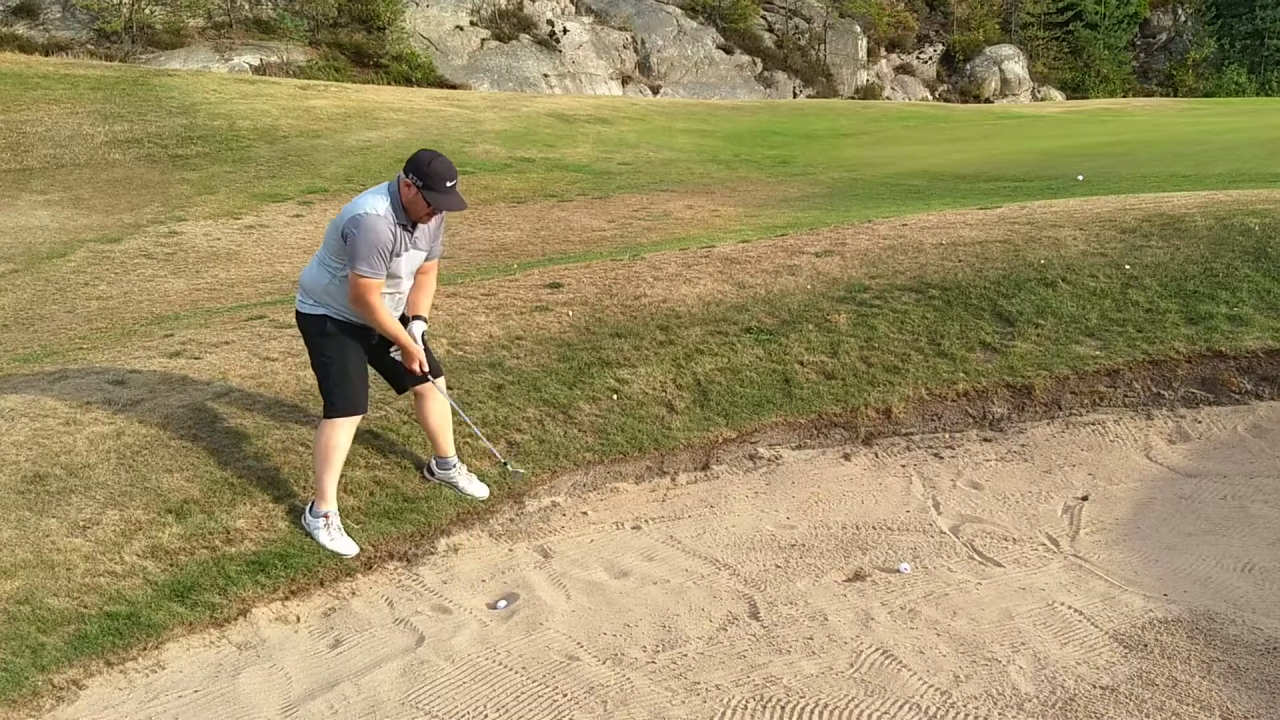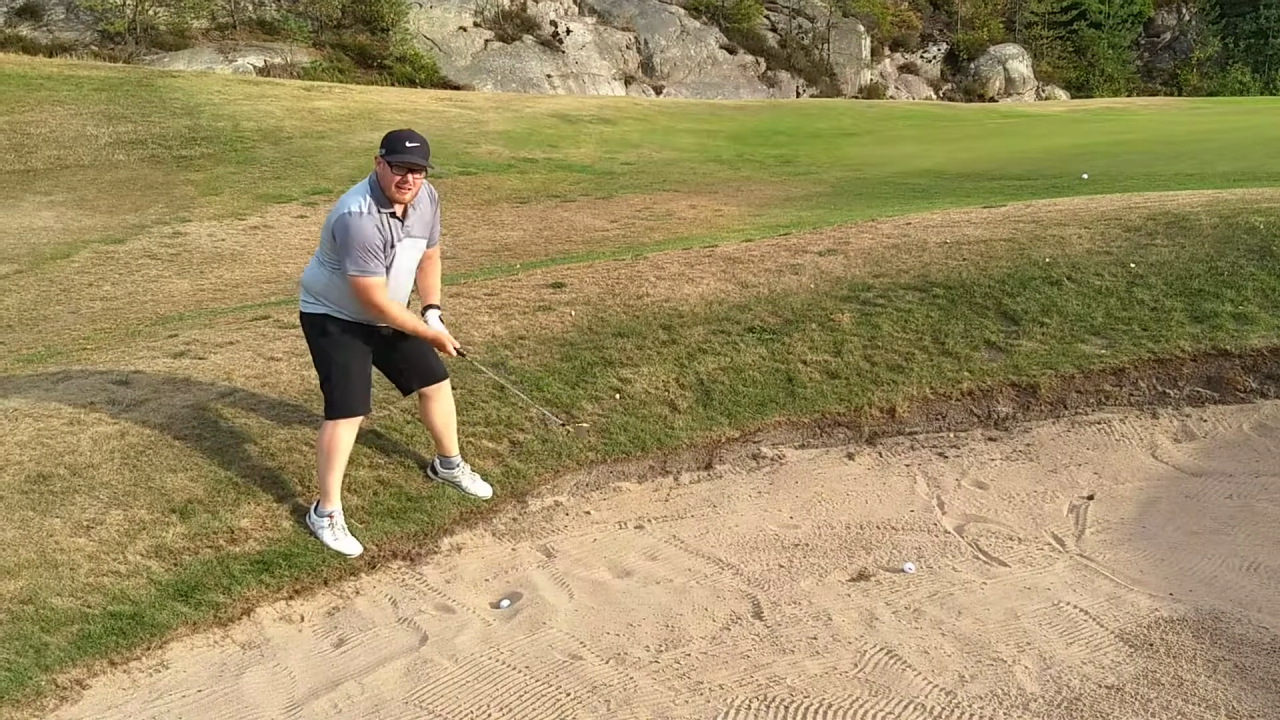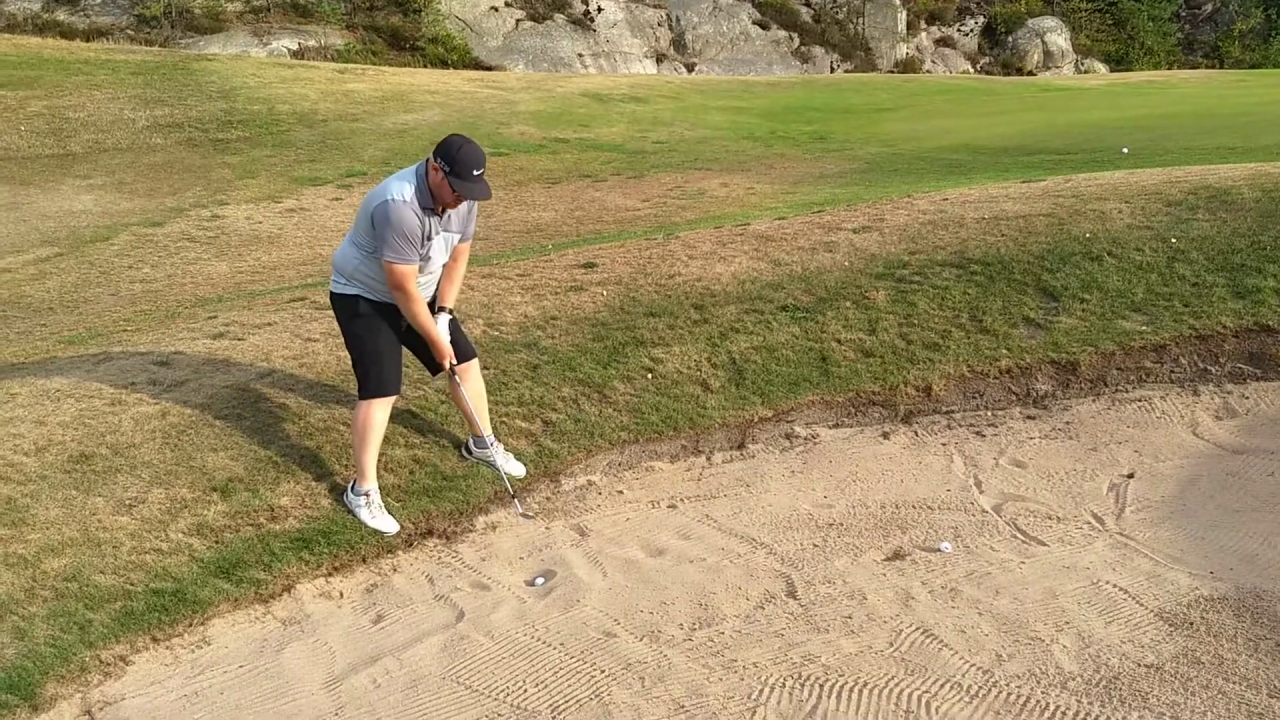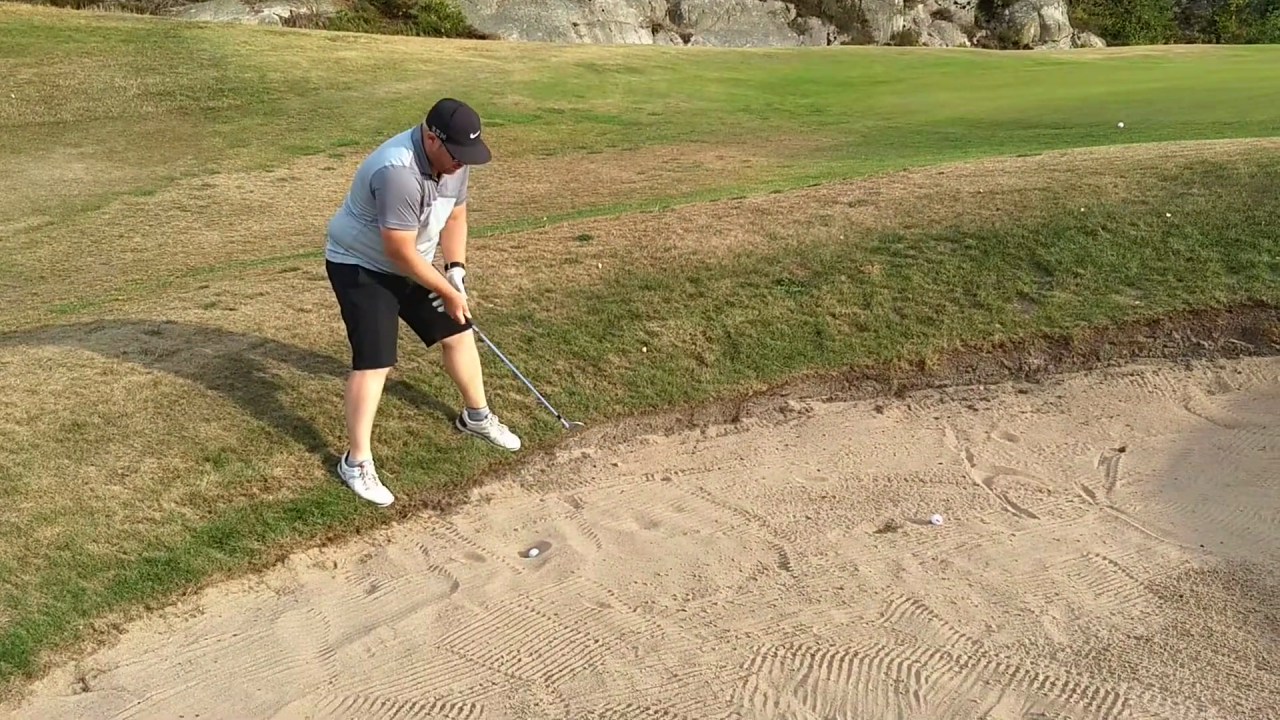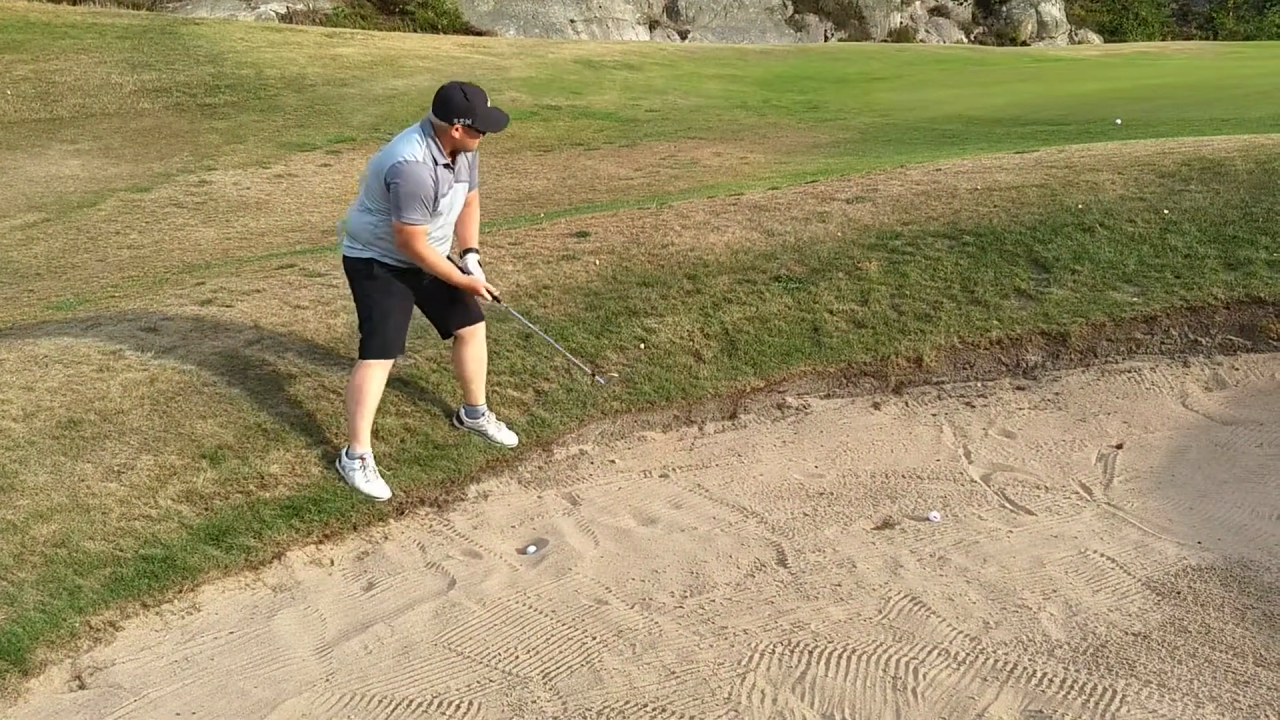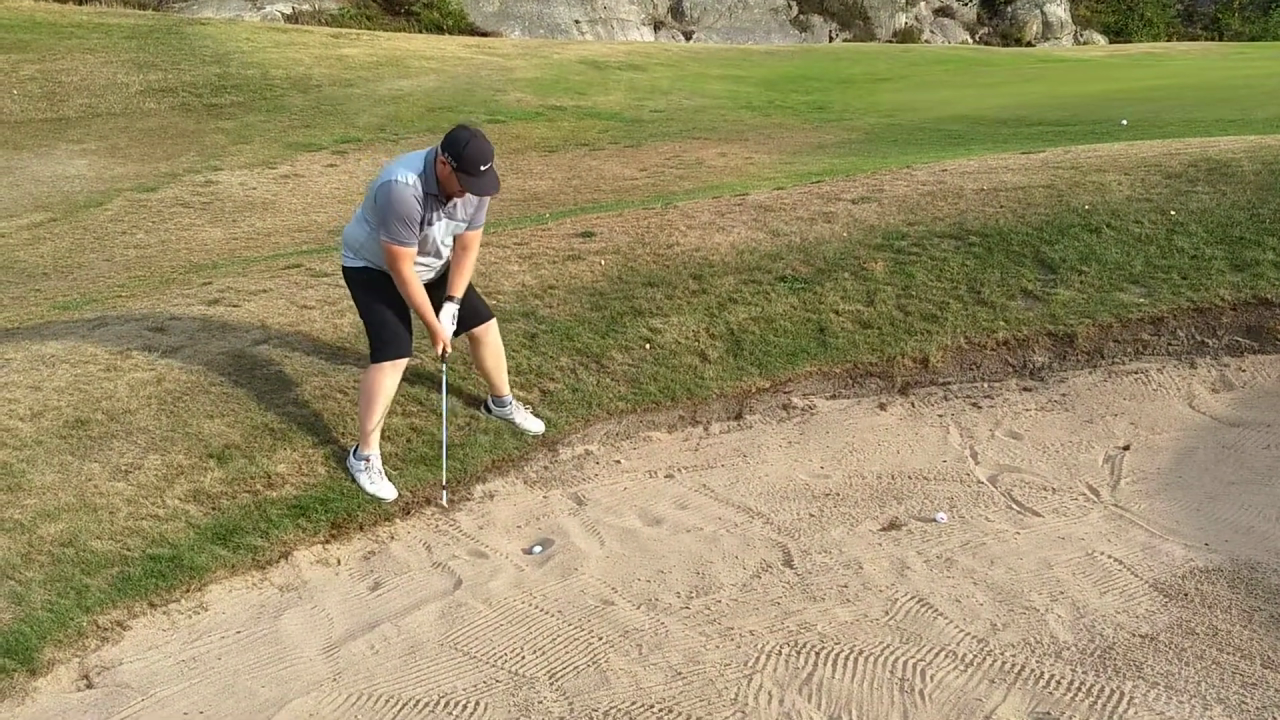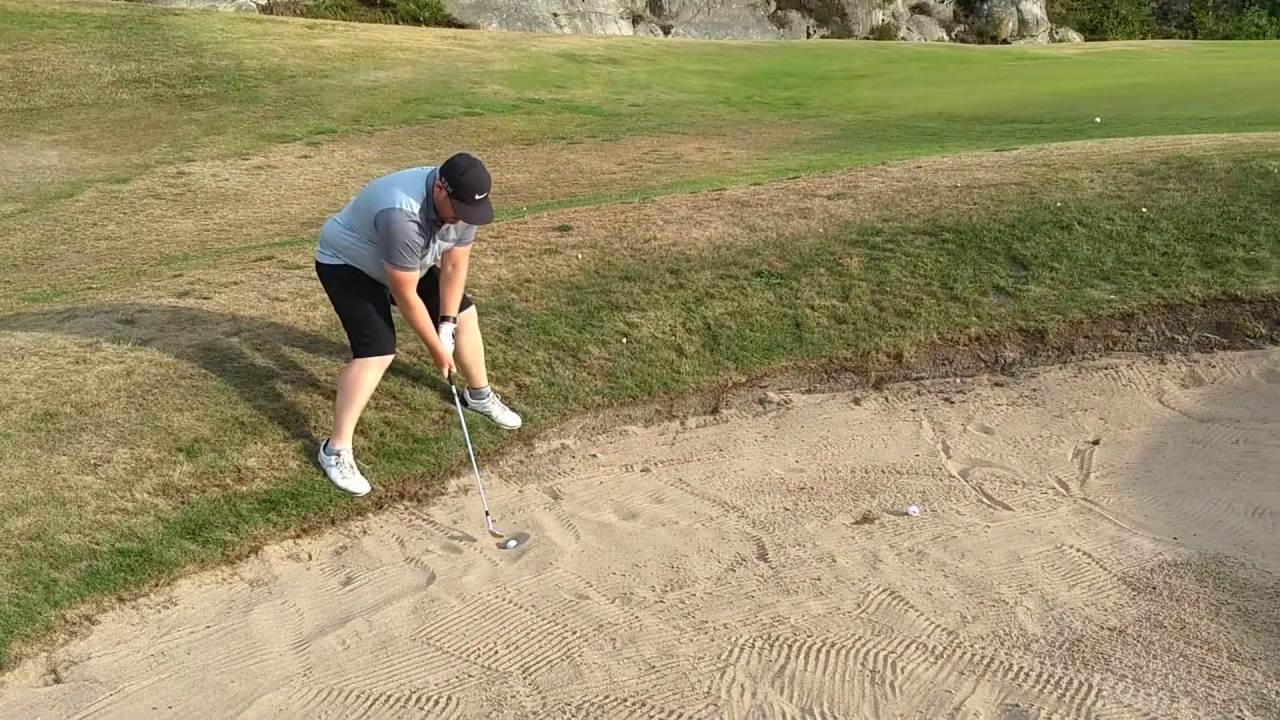
dt=0.7s
person 1, frame 1
left shoulder: (430, 213)
right shoulder: (372, 220)
left elbow: (426, 271)
right elbow: (364, 299)
left wrist: (416, 326)
right wrist: (405, 343)
left hip: (386, 316)
right hip: (331, 317)
left knee: (430, 380)
right knee: (346, 410)
left ankle: (445, 464)
right ankle: (321, 512)
person 1, frame 2
left shoulder: (426, 199)
right shoulder: (358, 217)
left elbow: (429, 255)
right elbow: (373, 299)
left wrist: (433, 311)
right wrist: (429, 333)
left hip: (389, 315)
right hip: (336, 317)
left knee: (435, 383)
right knee: (347, 411)
left ankle: (449, 464)
right ankle: (326, 512)
person 1, frame 3
left shoulder: (462, 197)
right shoulder: (400, 206)
left elbow: (458, 257)
right elbow: (402, 288)
left wrist: (444, 314)
right wrist: (434, 340)
left hip: (421, 295)
right hip: (364, 297)
left knee: (465, 363)
right knee: (380, 391)
left ankle: (482, 443)
right ankle: (363, 490)
person 1, frame 4
left shoulder: (452, 160)
right shoulder: (398, 171)
left elbow: (455, 216)
right elbow: (400, 251)
left wrist: (456, 270)
right wrist: (447, 292)
left hip: (413, 263)
right hip: (362, 267)
left knee: (458, 333)
right knee: (374, 362)
left ankle: (477, 415)
right ankle: (357, 462)
person 1, frame 5
left shoulder: (462, 147)
right shoulder: (413, 166)
left elbow: (469, 201)
right elbow: (411, 245)
left wrist: (471, 256)
right wrist: (462, 280)
left hip: (428, 256)
right hip: (378, 261)
left knee: (471, 326)
right knee: (380, 353)
left ankle: (475, 413)
right ankle: (356, 455)
person 1, frame 6
left shoulder: (470, 182)
right shoulder: (402, 189)
left elbow: (467, 247)
right elbow: (400, 267)
left wrist: (451, 304)
right wrist: (433, 326)
left hip: (434, 267)
right hip: (375, 268)
left knee: (484, 324)
right knee: (393, 355)
left ankle: (502, 402)
right ankle: (365, 456)
person 1, frame 7
left shoulder: (462, 200)
right shoulder: (402, 212)
left elbow: (455, 265)
right elbow: (405, 295)
left wrist: (447, 324)
right wrist: (436, 346)
left hip: (405, 263)
right hip: (347, 265)
left knee: (464, 311)
right knee: (376, 351)
left ankle: (479, 395)
right ankle: (336, 450)
